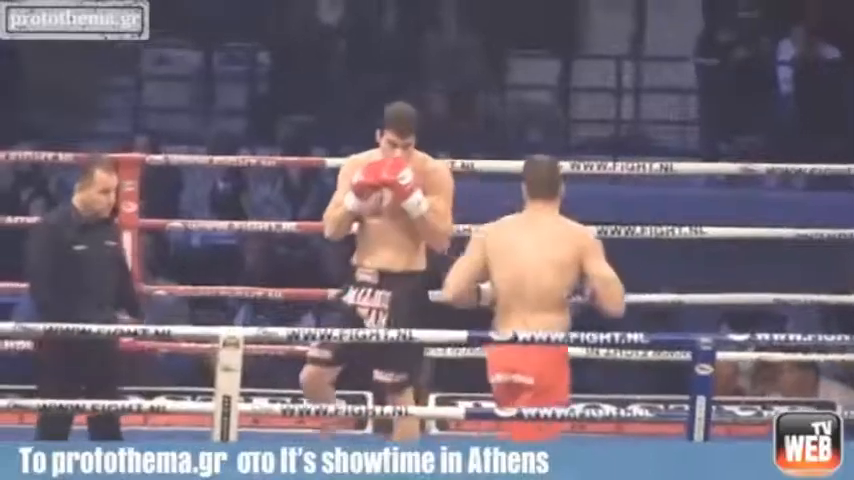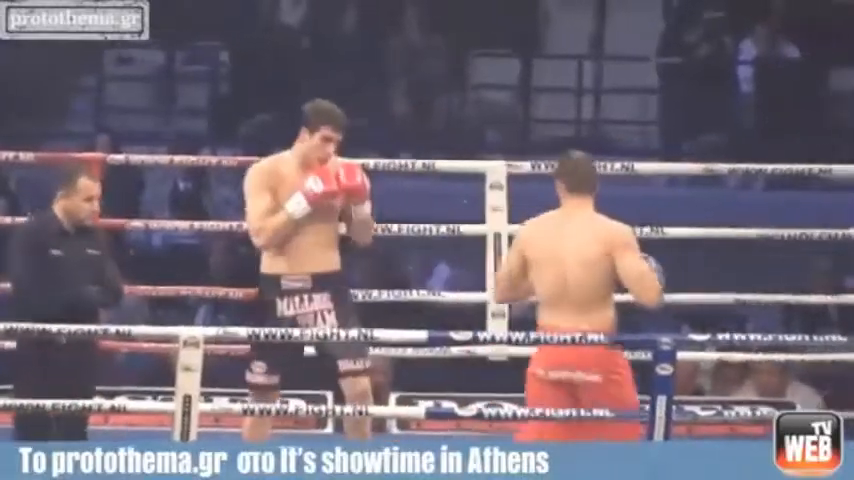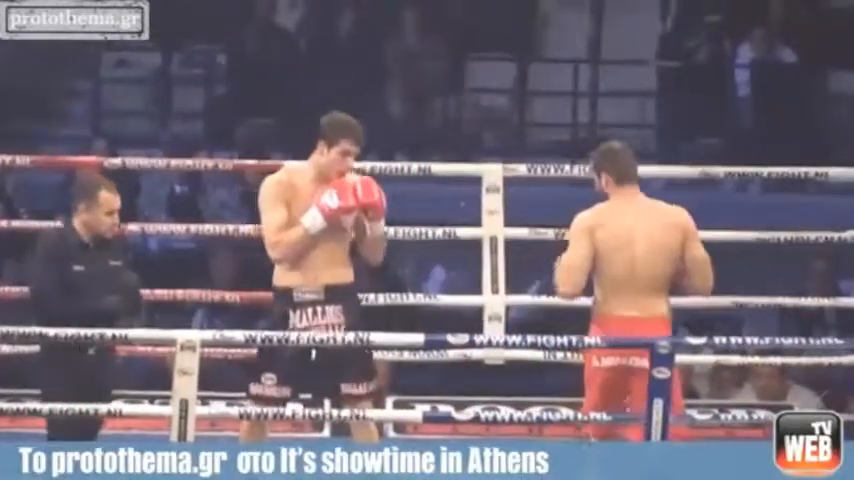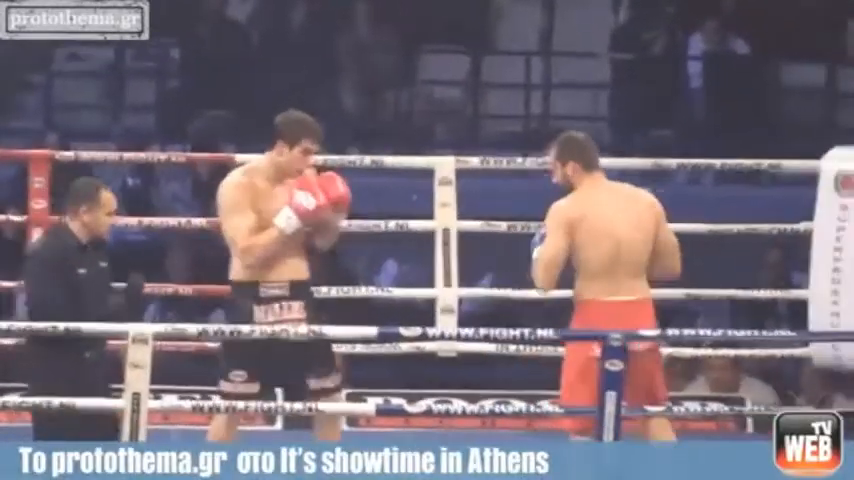
dt=0.4s
person 1, frame 1
left shoulder: (434, 172)
right shoulder: (356, 166)
left elbow: (441, 240)
right elbow: (331, 230)
left wrist: (411, 196)
right wrist: (357, 196)
left hip: (404, 286)
right hip: (360, 280)
left knee: (398, 394)
right knee: (313, 378)
person 1, frame 2
left shoulder: (342, 172)
right shoulder: (264, 172)
left elbow: (363, 238)
right elbow: (261, 236)
left wrist: (361, 202)
right wrist: (304, 200)
left hip: (329, 287)
right hip: (280, 289)
left knee: (359, 388)
right knee: (262, 397)
person 1, frame 3
left shoulder: (356, 187)
right shoulder: (279, 184)
left elbow: (374, 257)
right elbow: (277, 249)
left wrist: (375, 219)
right wrist: (321, 214)
left hip: (340, 301)
right hip: (291, 303)
left knee: (360, 408)
right knee: (262, 408)
person 1, frame 4
left shoulder: (304, 178)
right shoulder: (237, 186)
left elbow: (320, 242)
right elbow: (249, 252)
left wrist: (333, 213)
right wrist: (292, 215)
left hip: (297, 295)
right hip: (251, 299)
left knee: (329, 396)
right knee: (233, 403)
person 2, frame 1
left shoulder: (491, 233)
right shoulder: (580, 237)
left elbow: (452, 293)
right elbow: (615, 306)
right wrist: (595, 290)
left hip: (502, 355)
right hip: (546, 357)
person 2, frame 2
left shoulder: (530, 232)
right shoulder: (614, 234)
left elbow: (501, 293)
right elbow: (650, 296)
right wrist: (651, 272)
left hip: (549, 352)
right hip: (599, 353)
right knee: (629, 443)
person 2, frame 3
left shoulder: (588, 221)
right shoulder: (678, 219)
left elbow: (568, 287)
right elbow: (703, 285)
left wrist: (565, 266)
left hip: (607, 336)
right hip: (655, 336)
left knee: (602, 434)
person 2, frame 4
left shoulder: (566, 211)
right shoulder: (647, 202)
left elbow: (545, 280)
right elbow: (672, 268)
left wrist: (540, 253)
left hip: (599, 322)
right hip: (642, 319)
left knee: (581, 426)
right knee: (653, 413)
person 3, frame 1
left shoulder: (108, 228)
right shoulder: (51, 229)
left elbow: (122, 278)
right elbow: (43, 291)
left wrist: (133, 306)
right wrist: (89, 317)
left hip: (103, 339)
right hip: (63, 342)
left knee: (107, 421)
right knee: (55, 422)
person 3, frame 2
left shoulder: (94, 238)
right shoulder: (31, 234)
left elbow: (113, 292)
right elbow: (26, 295)
left wrist: (101, 292)
right wrist: (78, 296)
left hip: (82, 347)
right hip: (40, 349)
left knee: (74, 428)
right knee: (33, 428)
person 3, frame 3
left shoulder: (114, 247)
right shoulder: (51, 247)
left elbow: (128, 302)
right elbow: (46, 309)
left wrist: (129, 293)
right wrist: (99, 306)
left hip: (99, 356)
right hip: (63, 358)
left knee: (84, 433)
right knee: (68, 435)
person 3, frame 4
left shoulder: (94, 249)
right shoulder: (49, 251)
right elbow: (51, 318)
left wrist: (126, 298)
right wrist: (110, 311)
left hip: (89, 363)
right hip: (55, 366)
left knee: (105, 438)
